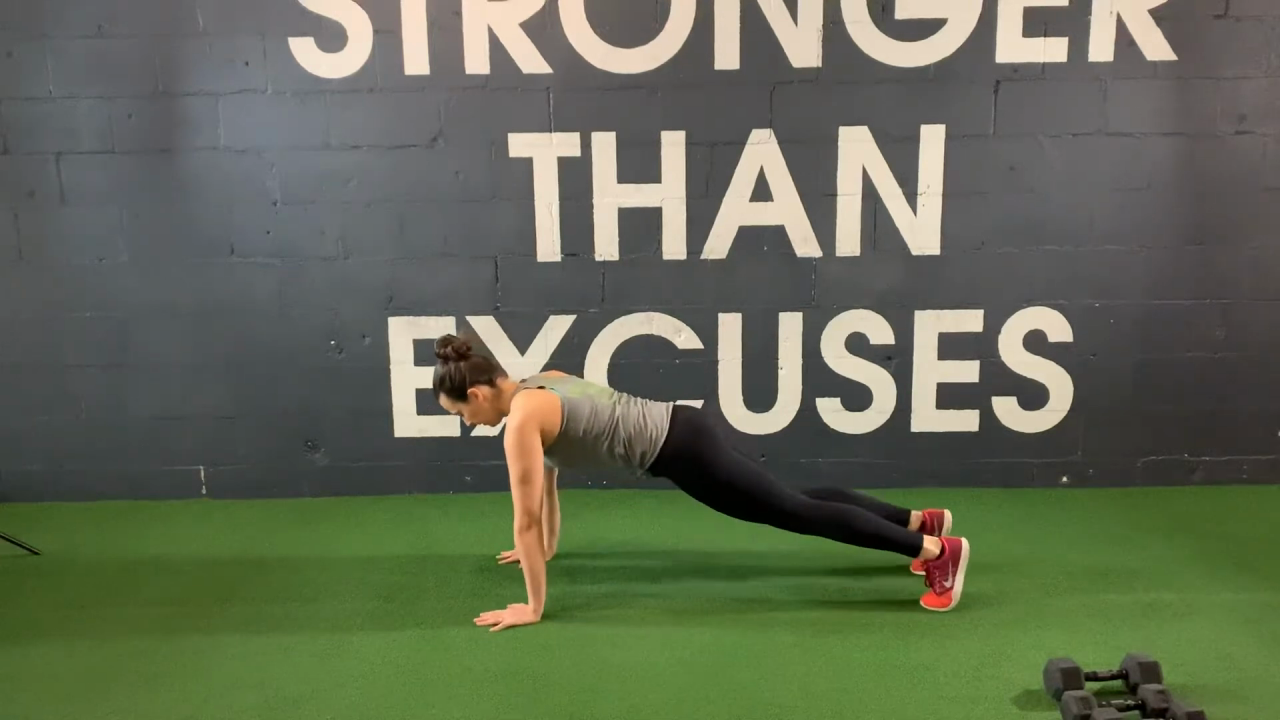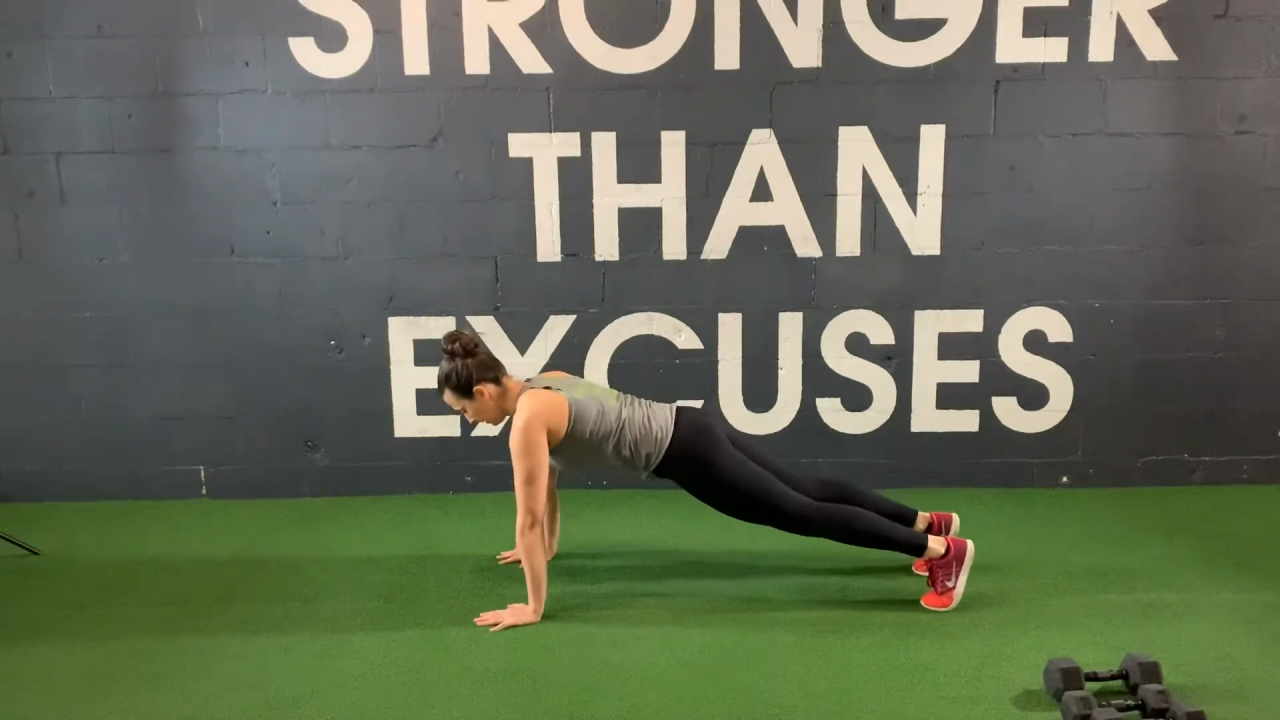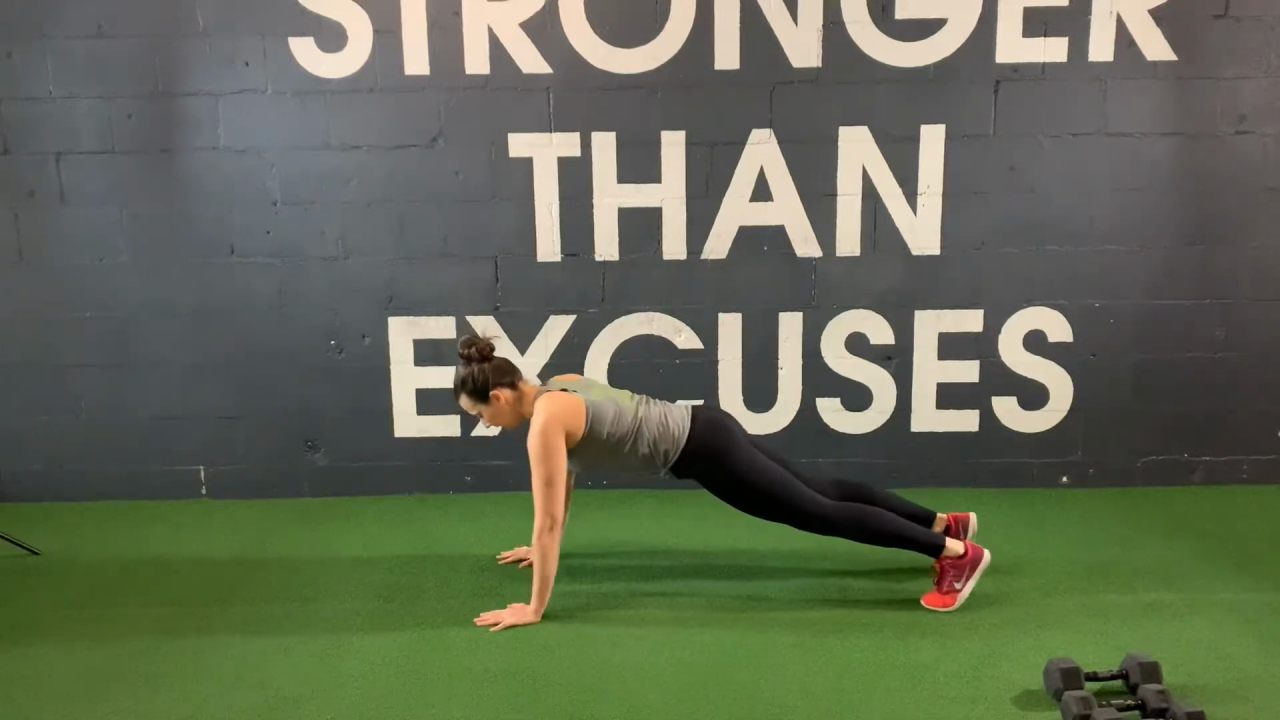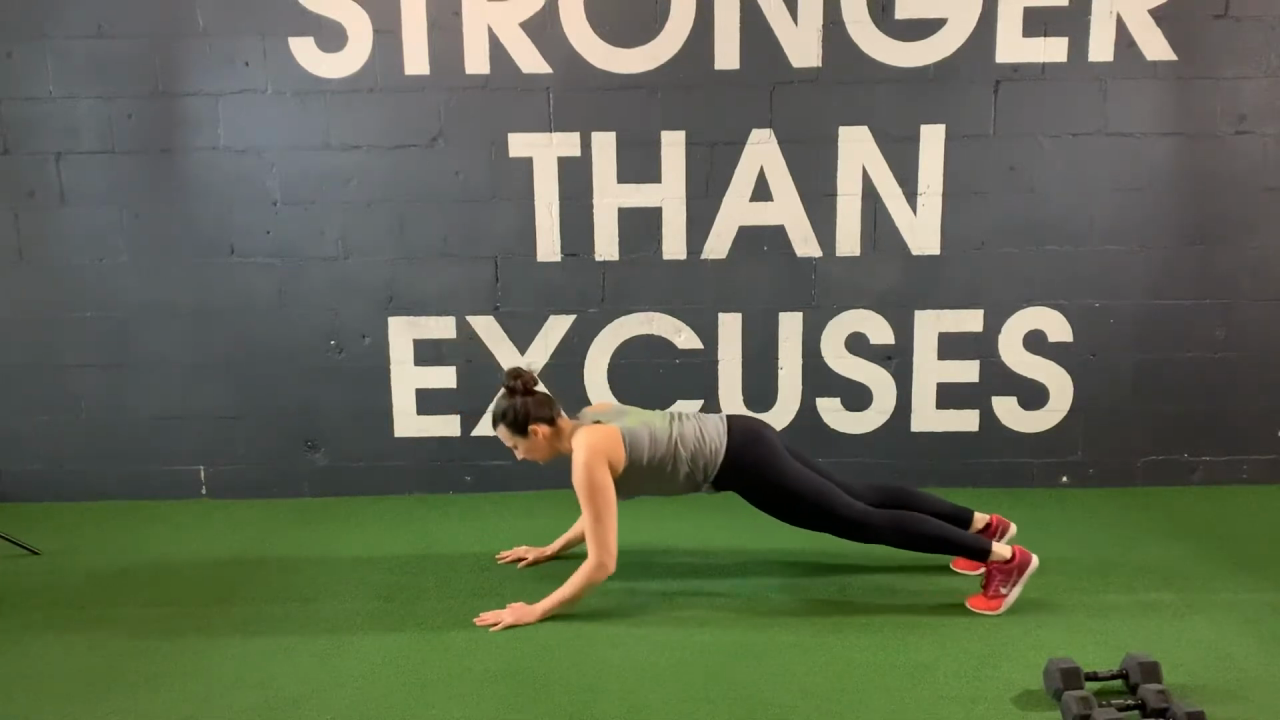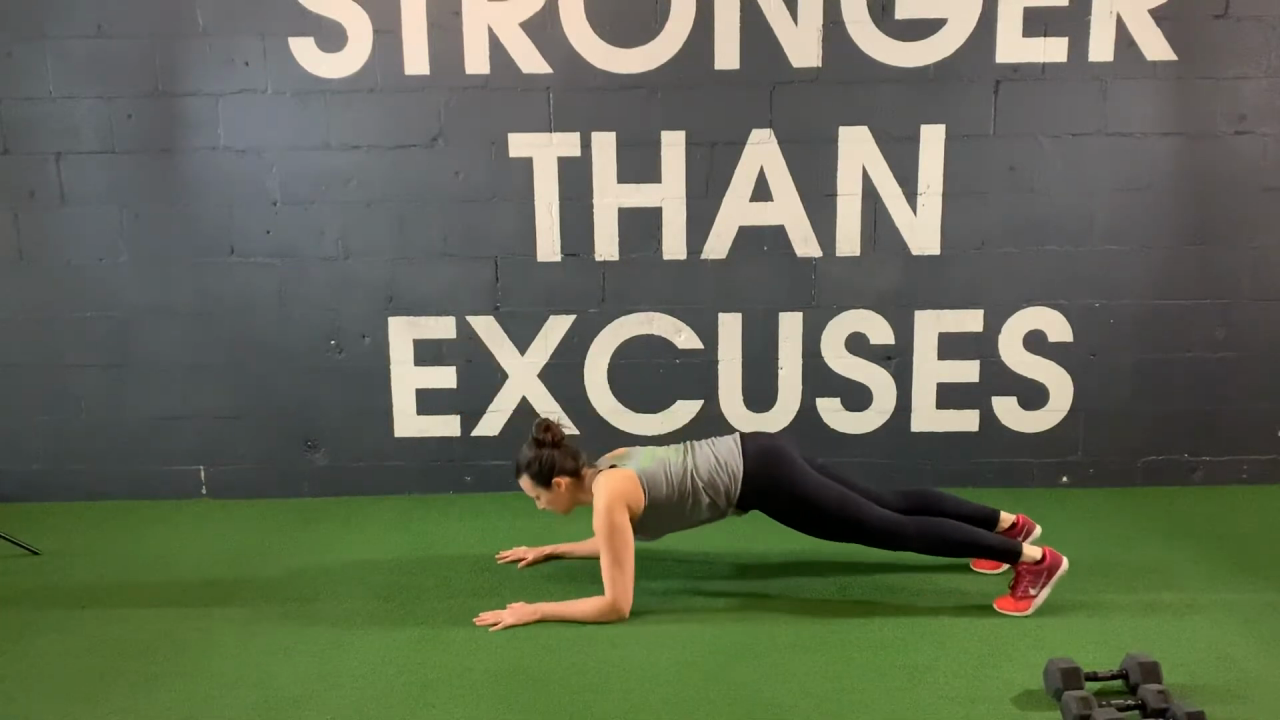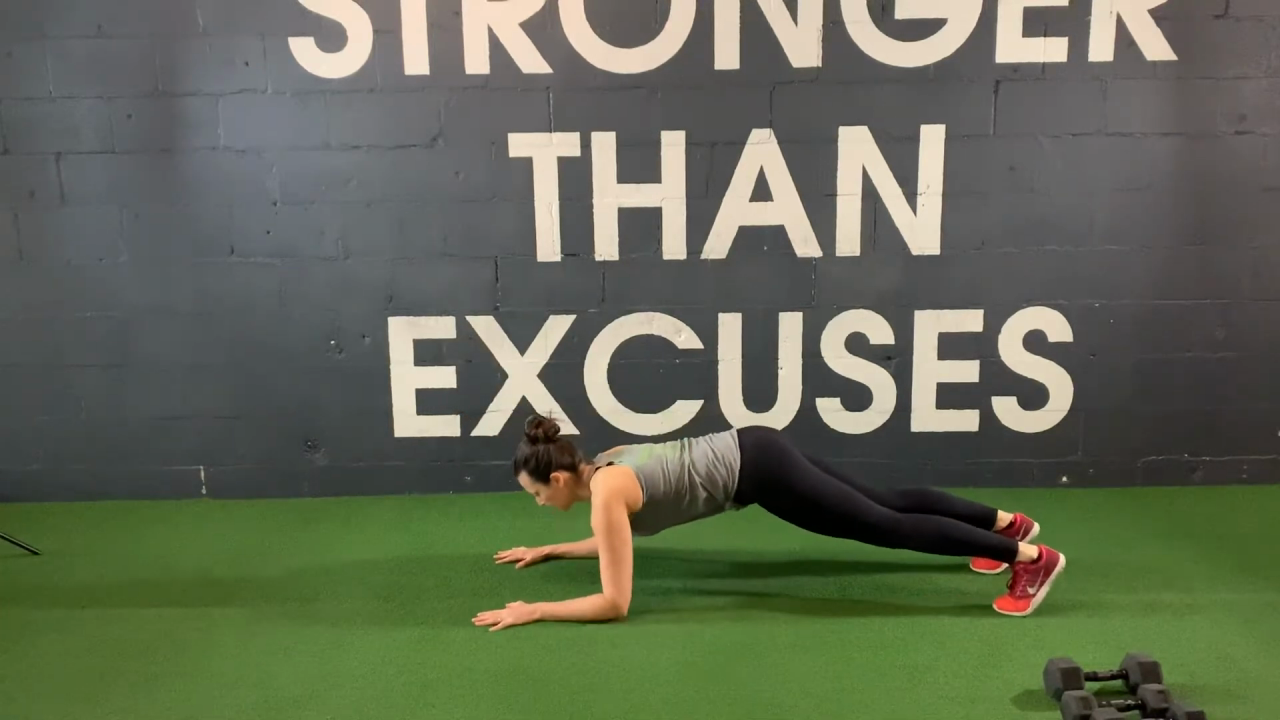
dt=0.3s
person 1, frame 1
left shoulder: (520, 420)
right shoulder: (539, 383)
left elbow: (526, 519)
right elbow: (548, 475)
left wrist: (534, 606)
right wrist: (548, 547)
left hip: (682, 449)
right hip: (684, 426)
left knee: (797, 512)
right knee: (795, 500)
left ankle: (938, 548)
right ankle: (923, 519)
person 1, frame 2
left shoulder: (527, 419)
right shoulder: (542, 384)
left elbow: (527, 520)
right elbow: (550, 479)
left wrist: (534, 607)
right wrist: (548, 547)
left hip: (686, 452)
right hip: (689, 426)
left knee: (802, 513)
right knee: (806, 490)
left ankle: (942, 551)
right ankle: (929, 523)
person 1, frame 3
left shoulder: (545, 423)
right shoulder: (555, 389)
left elbow: (548, 524)
right elbow: (566, 483)
left wrist: (535, 608)
right wrist: (541, 550)
left hip: (702, 449)
right hip: (702, 428)
left knee: (817, 513)
right knee: (819, 490)
left ankle: (958, 553)
right ankle: (946, 522)
person 1, frame 4
left shoulder: (585, 454)
right shoulder: (586, 420)
left elbow: (603, 563)
right elbow: (600, 513)
left wrist: (537, 611)
right wrist: (547, 550)
left hip: (738, 458)
right hip: (738, 436)
left knee: (860, 521)
right knee: (860, 497)
left ankle: (1003, 557)
right ankle: (982, 524)
person 1, frame 5
left shoulder: (607, 498)
right shoulder: (605, 465)
left elbow: (617, 604)
right elbow: (617, 543)
left wrist: (535, 611)
right wrist: (549, 550)
left hip: (760, 477)
right hip: (755, 453)
left knee: (890, 530)
right knee: (884, 502)
left ankle: (1034, 559)
right ankle: (1009, 523)
person 1, frame 6
left shoulder: (605, 493)
right shoulder: (605, 463)
left elbow: (615, 602)
right elbow: (616, 542)
left wrist: (534, 611)
right wrist: (546, 551)
left hip: (757, 471)
right hip: (755, 448)
left knee: (887, 527)
right knee: (884, 501)
left ankle: (1030, 558)
right ankle: (1007, 522)
